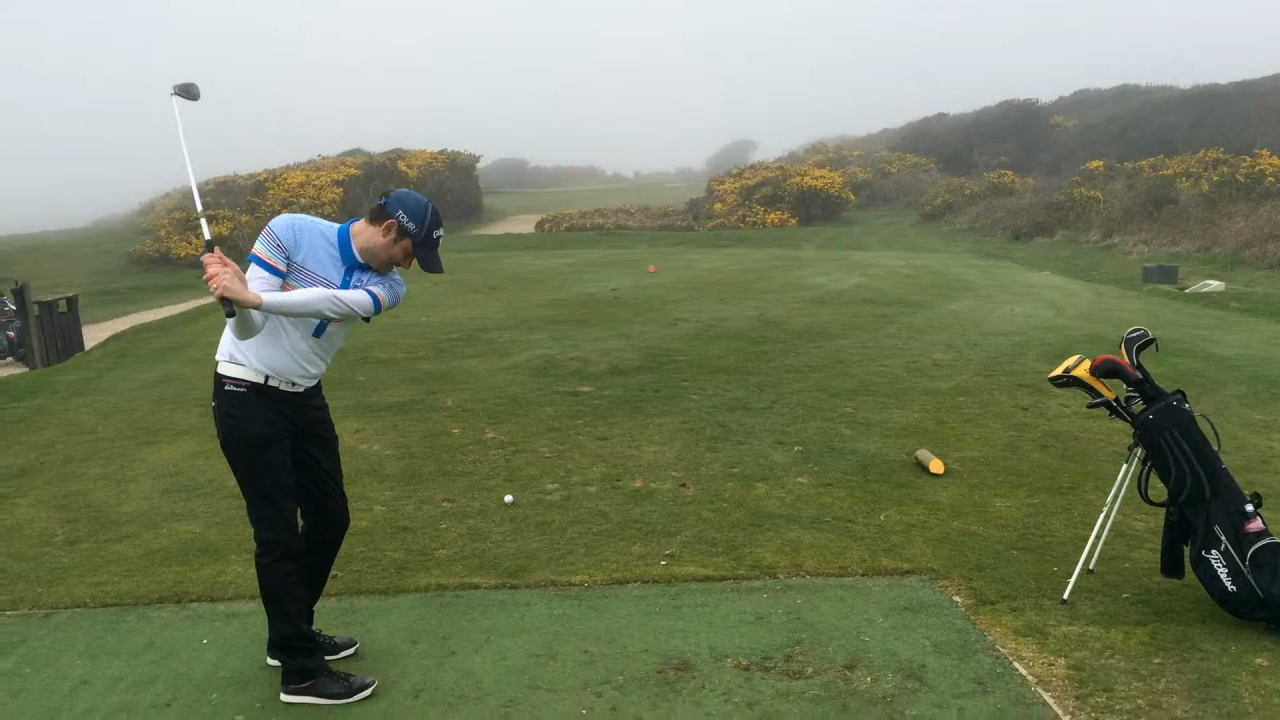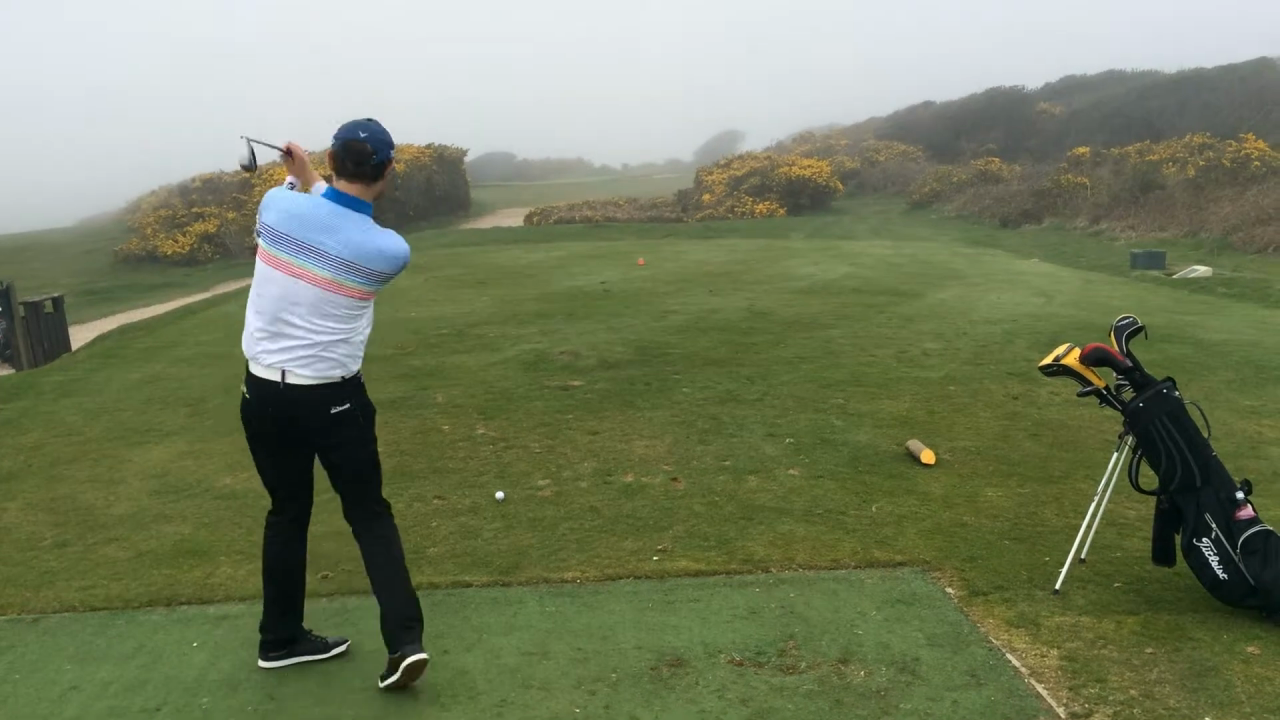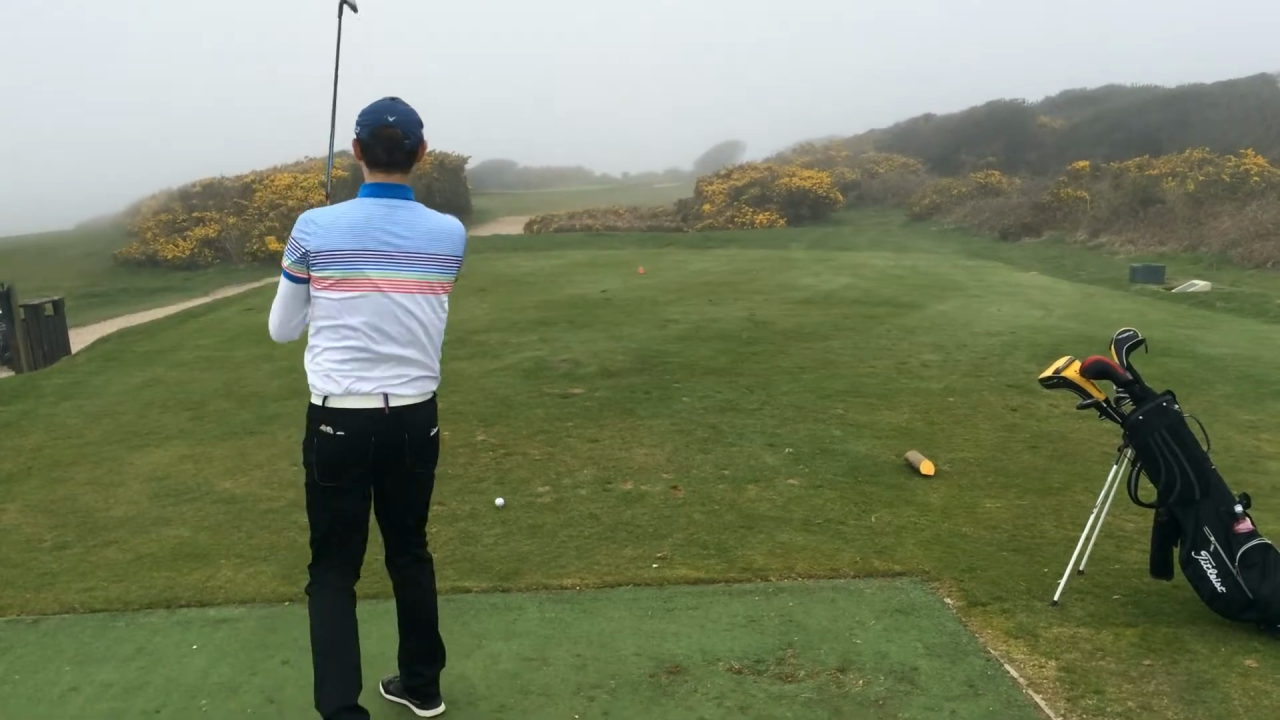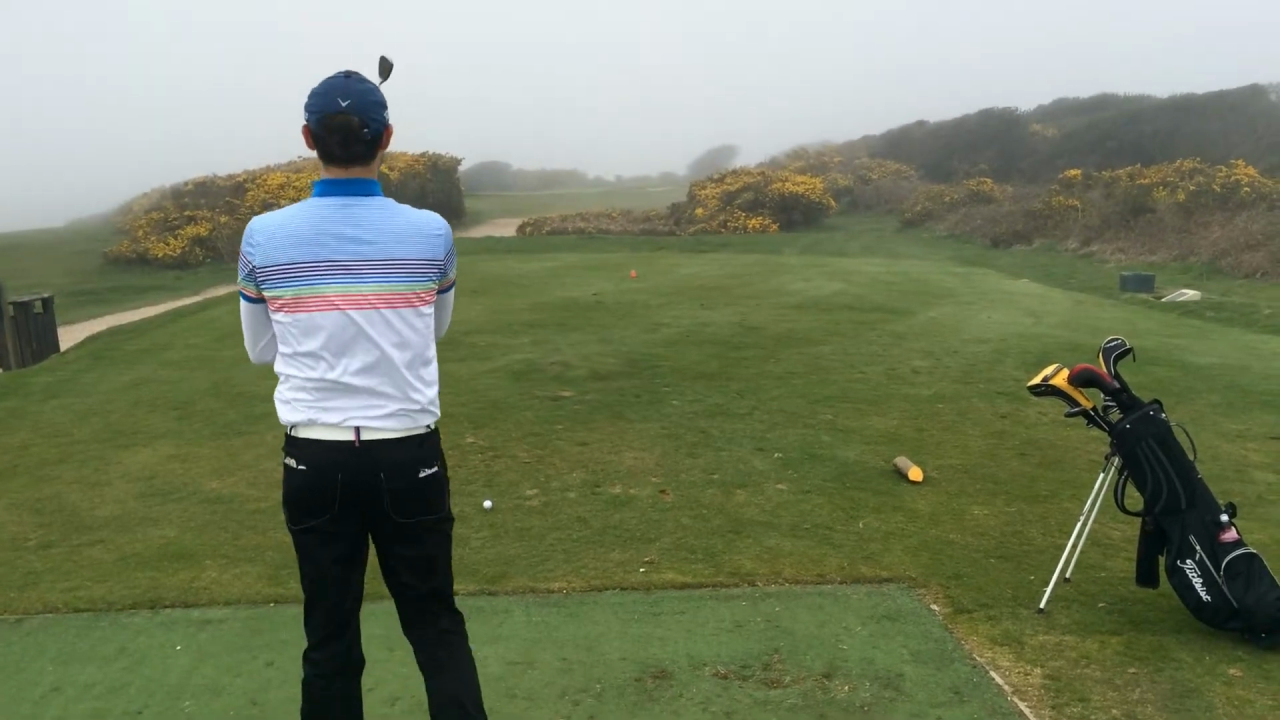
dt=0.7s
person 1, frame 1
left shoulder: (387, 286)
right shoulder: (290, 232)
left elbow: (334, 303)
right elbow: (247, 328)
left wrist: (253, 295)
right wrist: (243, 303)
left hip: (305, 398)
right hip: (247, 397)
left knee: (329, 519)
right knee: (279, 533)
left ankle: (292, 635)
right ankle: (300, 671)
person 1, frame 2
left shoulder: (279, 205)
right shoulder: (391, 251)
left wrist: (301, 179)
right wrist: (313, 182)
left hip: (263, 391)
right hip: (333, 399)
left knee: (287, 511)
right knee: (370, 515)
left ankle: (281, 638)
right ankle: (405, 640)
person 1, frame 3
left shoulder: (314, 228)
right shoulder: (451, 233)
left elbow: (282, 330)
left hip: (338, 423)
right hip: (413, 421)
left knee: (333, 573)
right knee: (409, 553)
person 1, frame 4
left shoulder: (263, 236)
right shoulder: (431, 233)
left elbow: (260, 349)
left hip: (315, 462)
right hip: (409, 459)
left knee: (330, 641)
right knee: (436, 624)
